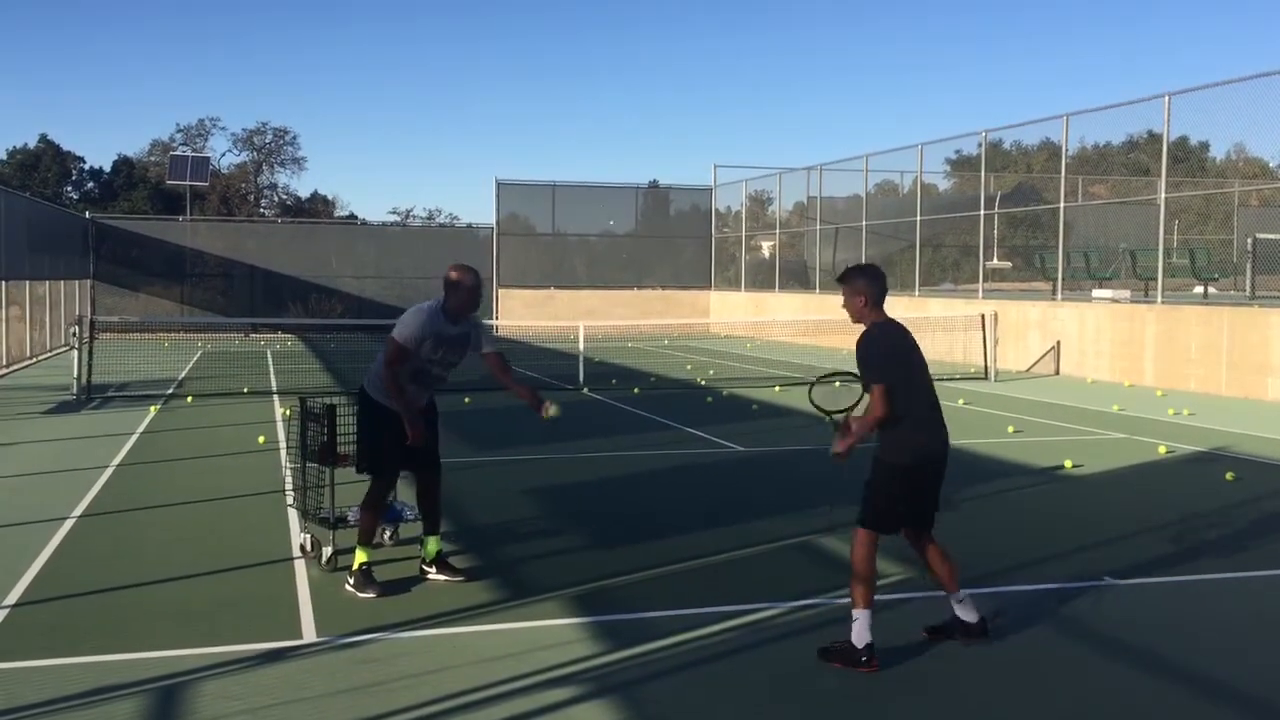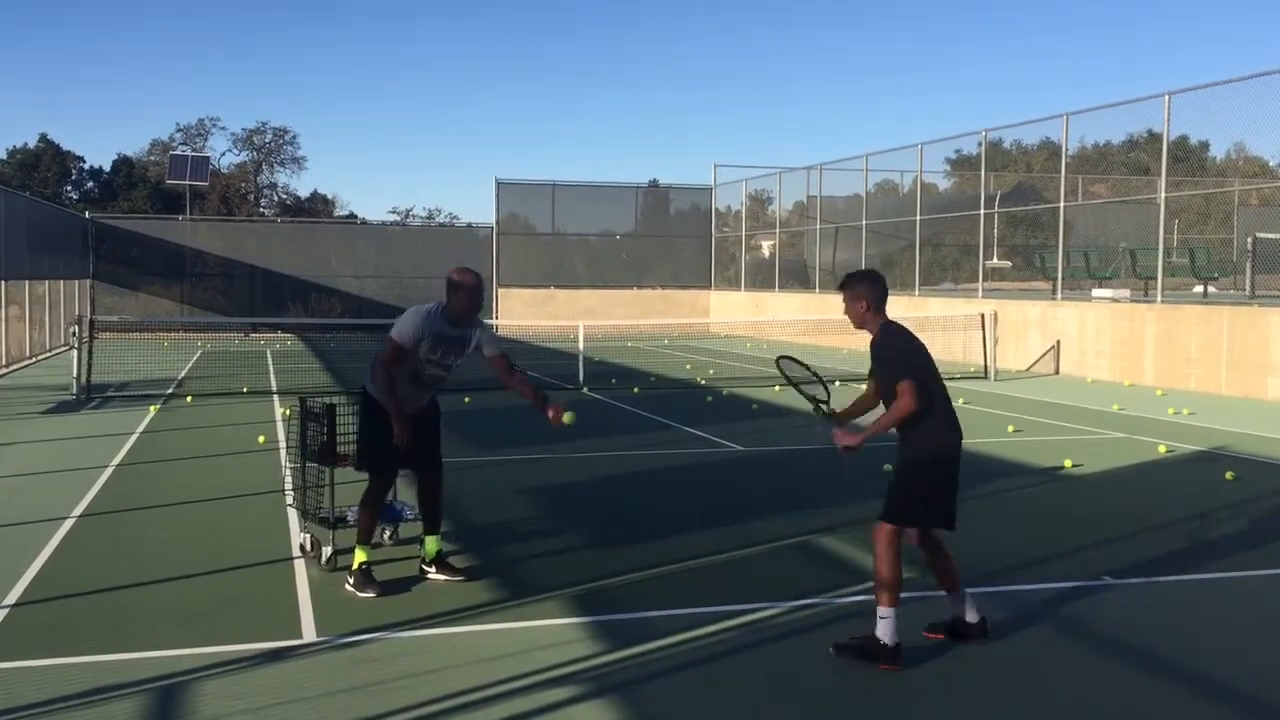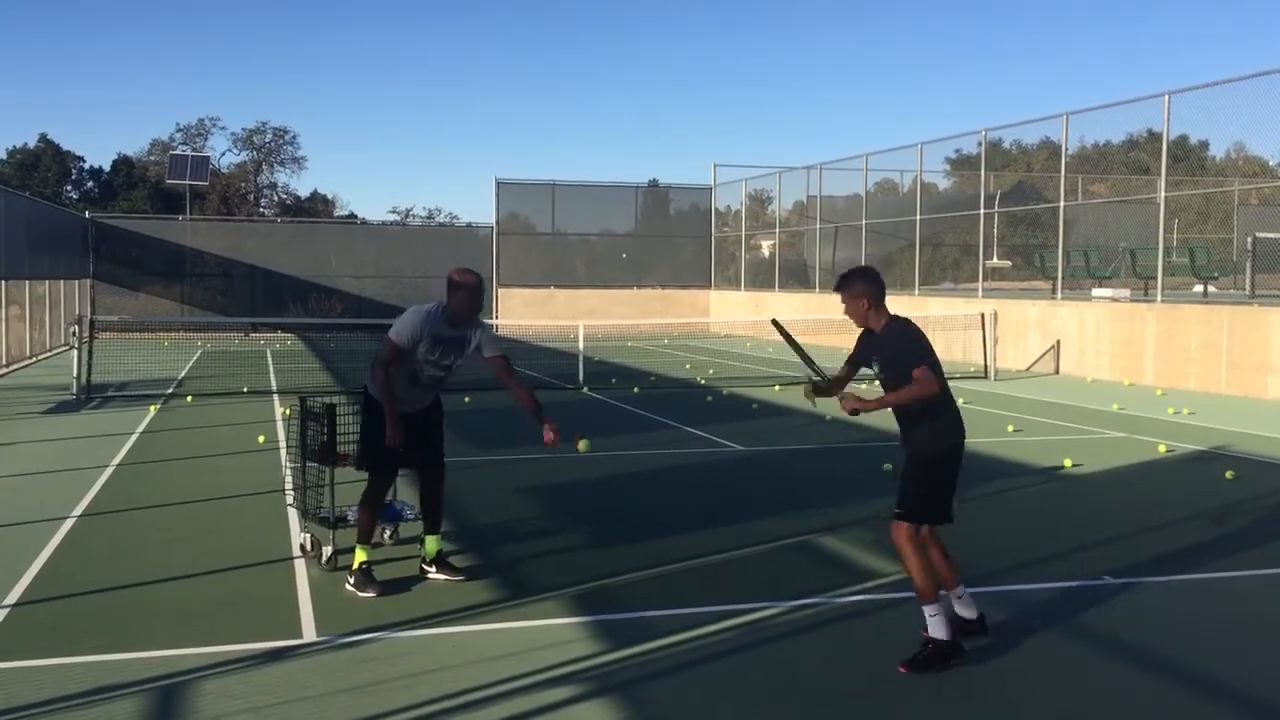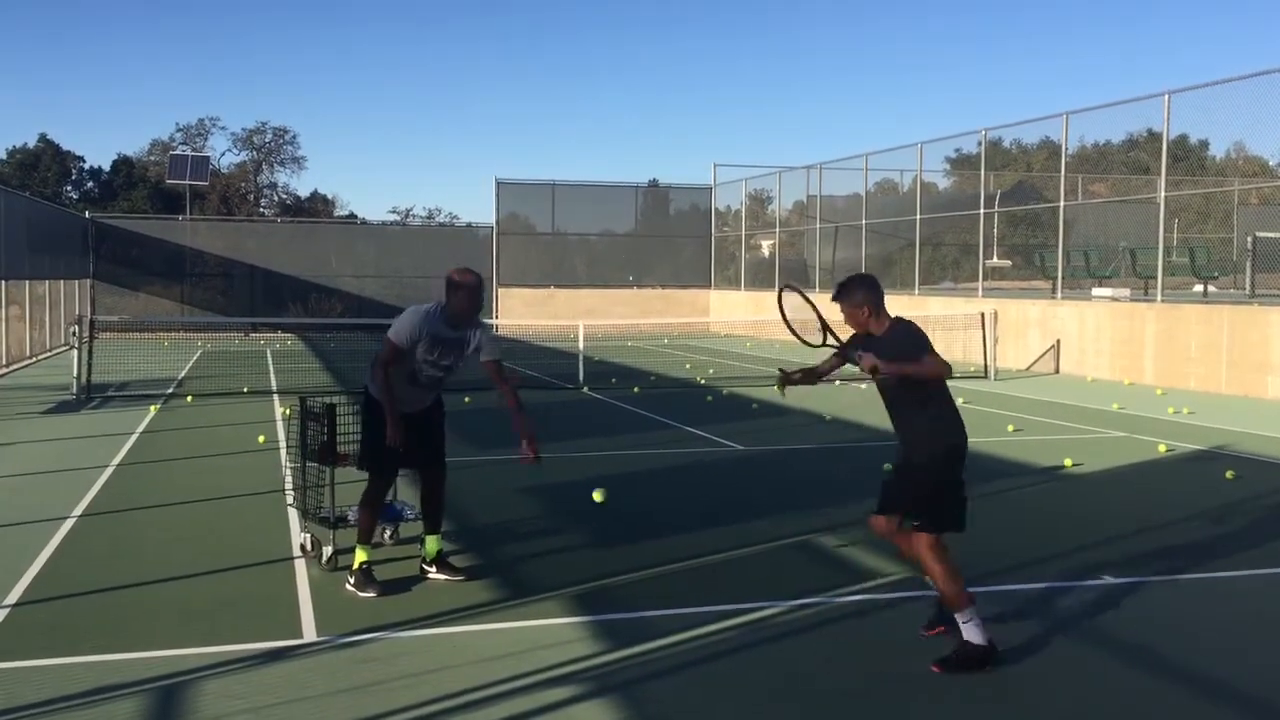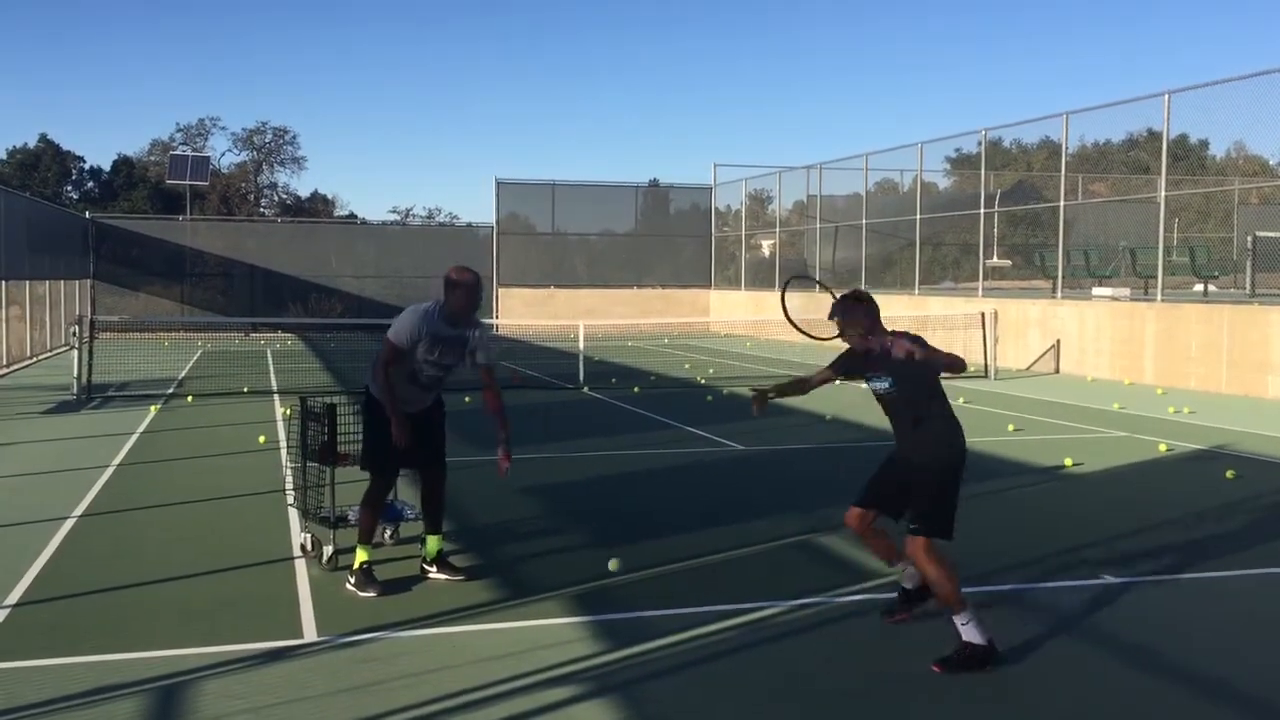
dt=0.1s
person 1, frame 1
left shoulder: (872, 341)
right shoulder: (894, 335)
left elbow: (879, 406)
left wrist: (848, 441)
right wrist: (855, 426)
left hip: (908, 451)
right hip: (928, 447)
left knee: (865, 537)
right knee: (918, 535)
left ankle: (861, 645)
right ankle: (968, 617)
person 1, frame 2
left shoulder: (888, 343)
right shoulder: (895, 338)
left elbow: (910, 402)
right elbow: (872, 393)
left wrist: (862, 436)
right wrist: (845, 415)
left hip: (928, 449)
right hip: (936, 446)
left knee: (886, 533)
right knee: (920, 533)
left ankle: (884, 642)
right ankle: (968, 618)
person 1, frame 3
left shoulder: (903, 334)
right shoulder: (872, 338)
left elbow: (930, 385)
right elbow: (843, 377)
left wrist: (871, 404)
right wrist: (825, 387)
left hip: (939, 443)
right hip: (922, 443)
left knee: (906, 533)
right knee: (920, 532)
left ankle: (940, 637)
right ankle: (967, 612)
person 1, frame 4
left shoulder: (906, 334)
right shoulder: (865, 340)
left elbow: (942, 370)
right elbow: (823, 369)
left wrist: (886, 367)
right wrist: (795, 377)
left hip: (940, 448)
right hip: (916, 447)
left knee: (926, 542)
right knee: (882, 523)
left ankle: (977, 641)
right ankle: (953, 604)
person 1, frame 5
left shoulder: (907, 347)
right shoulder: (859, 356)
left elbow: (957, 365)
right elbow: (814, 380)
left wrist: (916, 354)
right wrist: (771, 393)
left hip: (941, 455)
right hip: (907, 453)
left knee: (920, 547)
right knee: (856, 518)
left ankle: (977, 642)
right ankle: (912, 583)
person 2, frame 1
left shoulder: (474, 329)
right shoulder: (420, 319)
left elbow: (502, 371)
right elbow: (388, 368)
left wrist: (537, 402)
right wrist: (409, 419)
left hip: (420, 405)
right hip: (381, 403)
left knee: (430, 476)
right knee: (384, 483)
left ankle: (431, 557)
right ankle: (359, 567)
person 2, frame 2
left shoulder: (477, 331)
right shoulder: (419, 319)
left elbow: (509, 374)
right elbow: (382, 366)
left wrist: (546, 406)
right wrist: (397, 419)
left hip: (422, 405)
right hip: (382, 402)
left knee: (432, 476)
right knee: (382, 481)
left ankle: (431, 557)
right ankle: (359, 566)
person 2, frame 3
left shoulder: (479, 332)
right shoulder: (418, 319)
left elbow: (510, 378)
right elbow: (380, 365)
left wrist: (542, 419)
right wrist: (392, 418)
left hip: (425, 406)
right hip: (384, 403)
left knee: (434, 476)
right knee: (381, 481)
left ankle: (431, 557)
right ankle: (359, 566)
person 2, frame 4
left shoulder: (478, 332)
right shoulder: (417, 319)
left elbow: (503, 383)
right elbow: (380, 366)
left wrist: (525, 434)
right wrist: (392, 418)
left hip: (426, 407)
right hip: (384, 404)
left knee: (435, 476)
right knee: (381, 481)
left ankle: (431, 557)
right ankle: (359, 566)
person 2, frame 5
left shoulder: (476, 332)
right shoulder: (417, 319)
left elbow: (490, 387)
right elbow: (382, 367)
left wrist: (503, 440)
right wrist: (395, 419)
left hip: (427, 407)
right hip: (387, 403)
left knee: (436, 476)
right knee: (383, 482)
left ankle: (433, 557)
right ankle: (359, 568)
